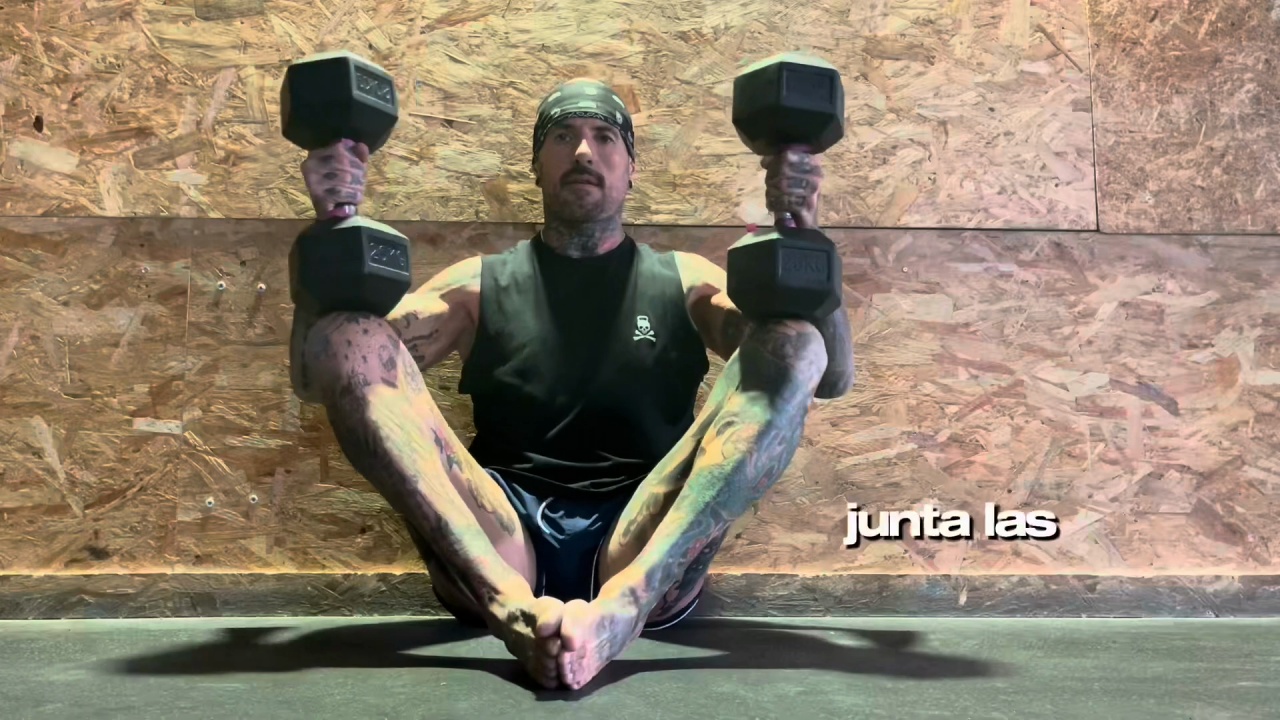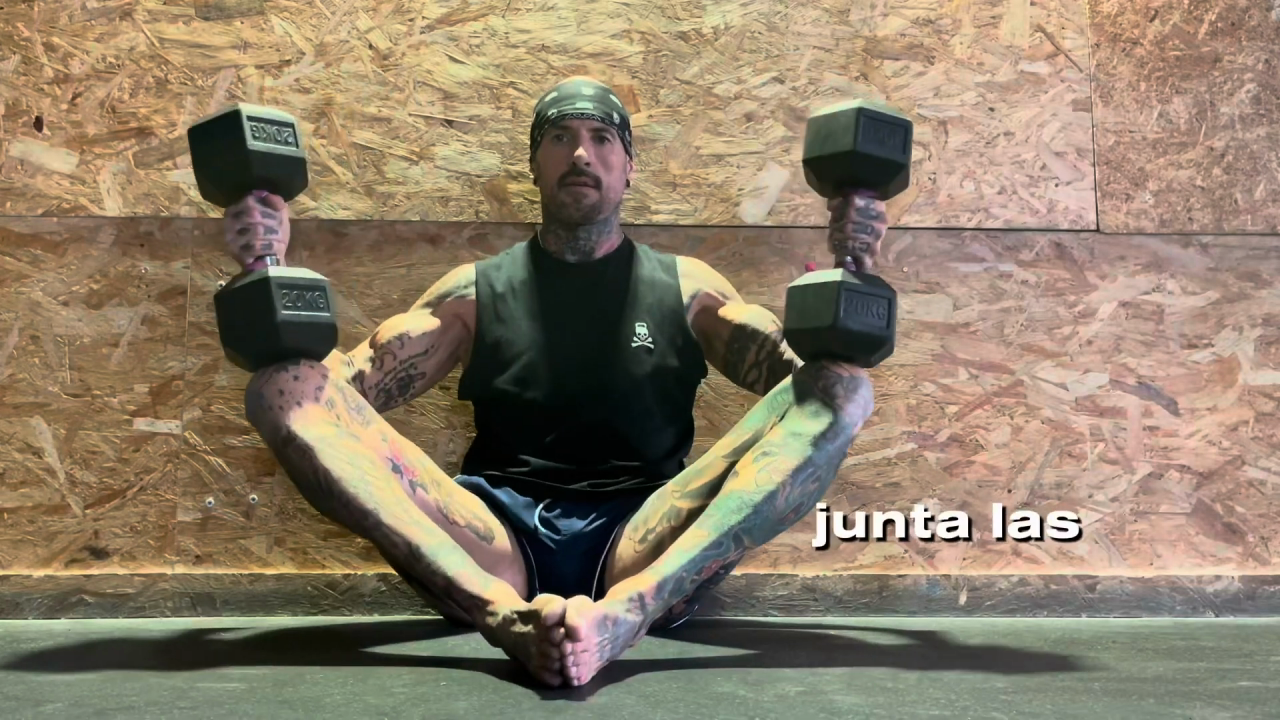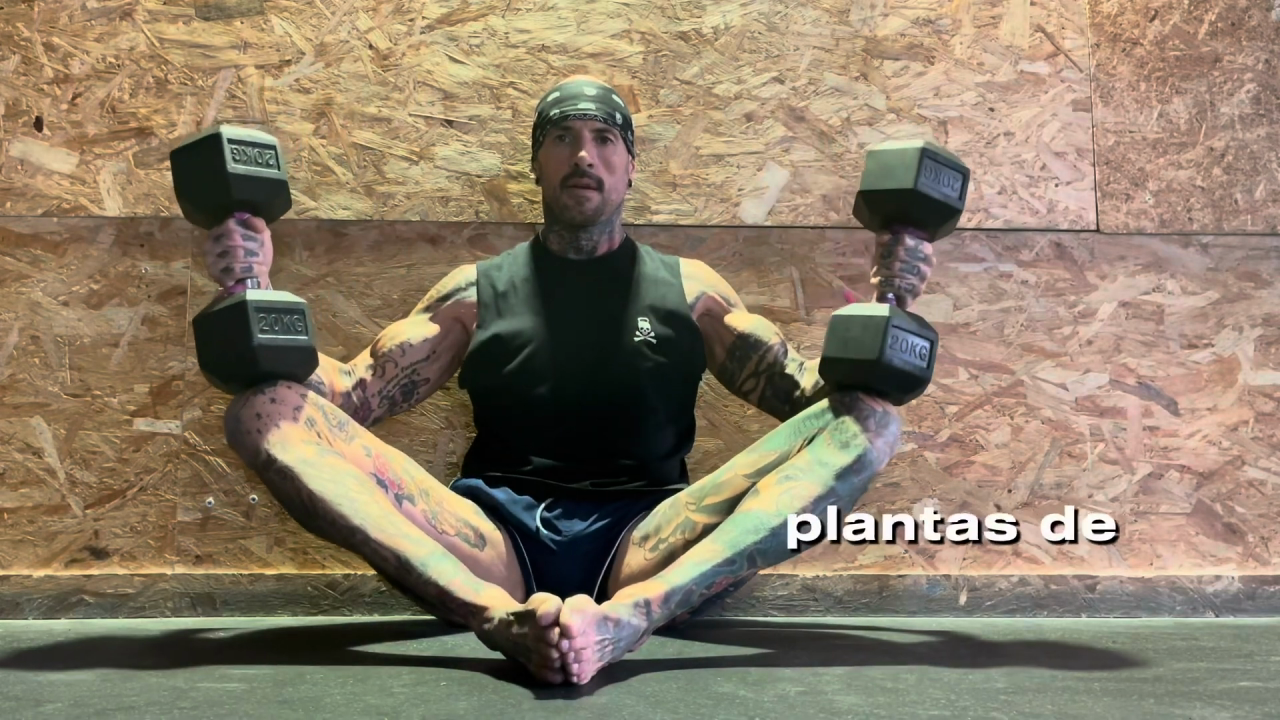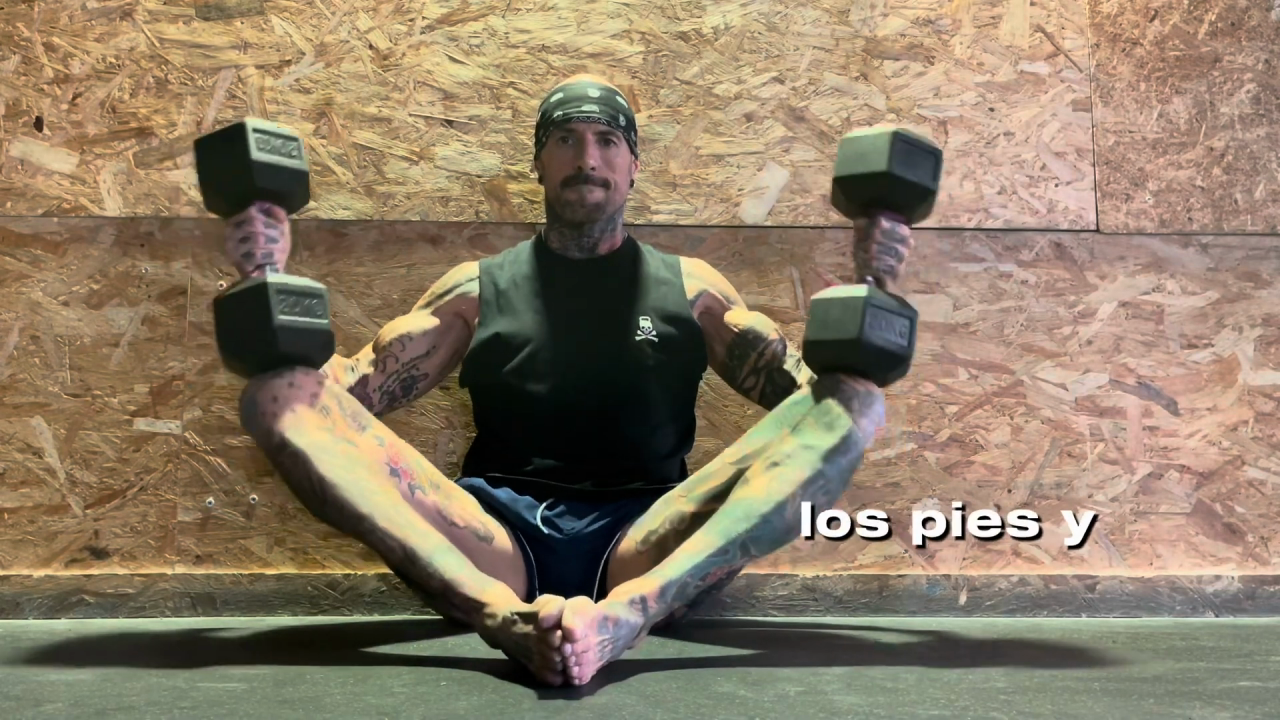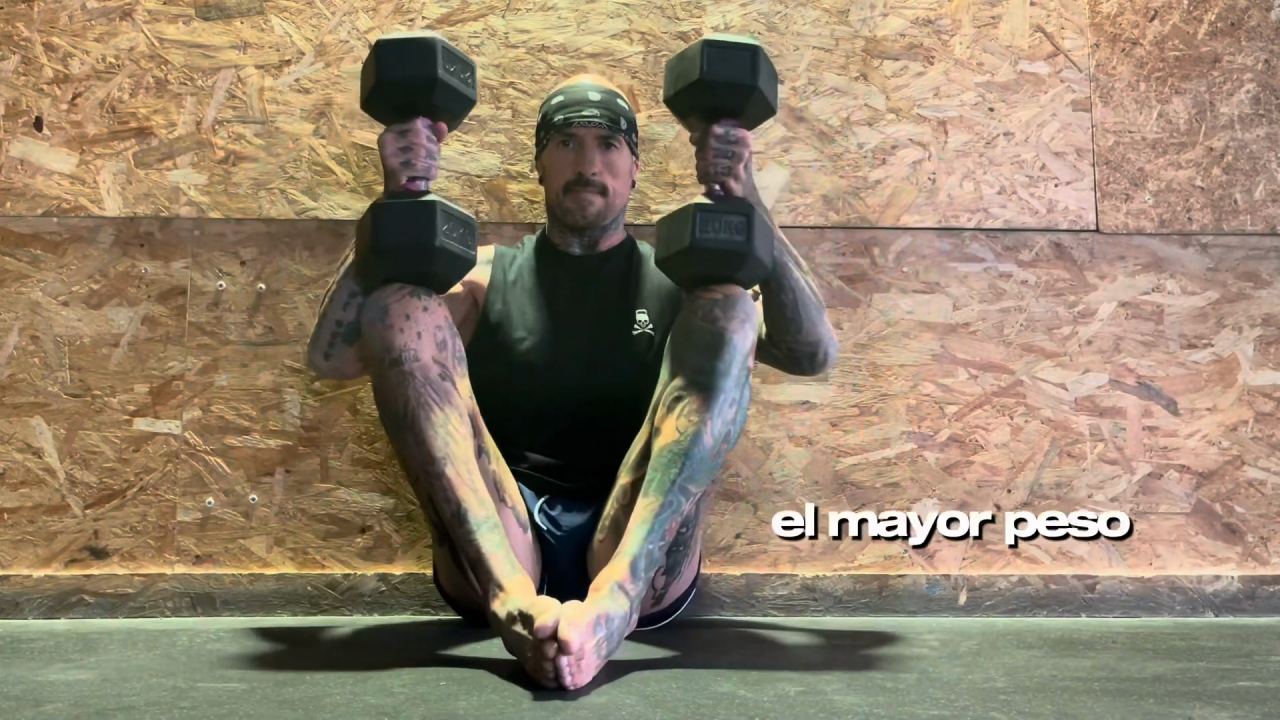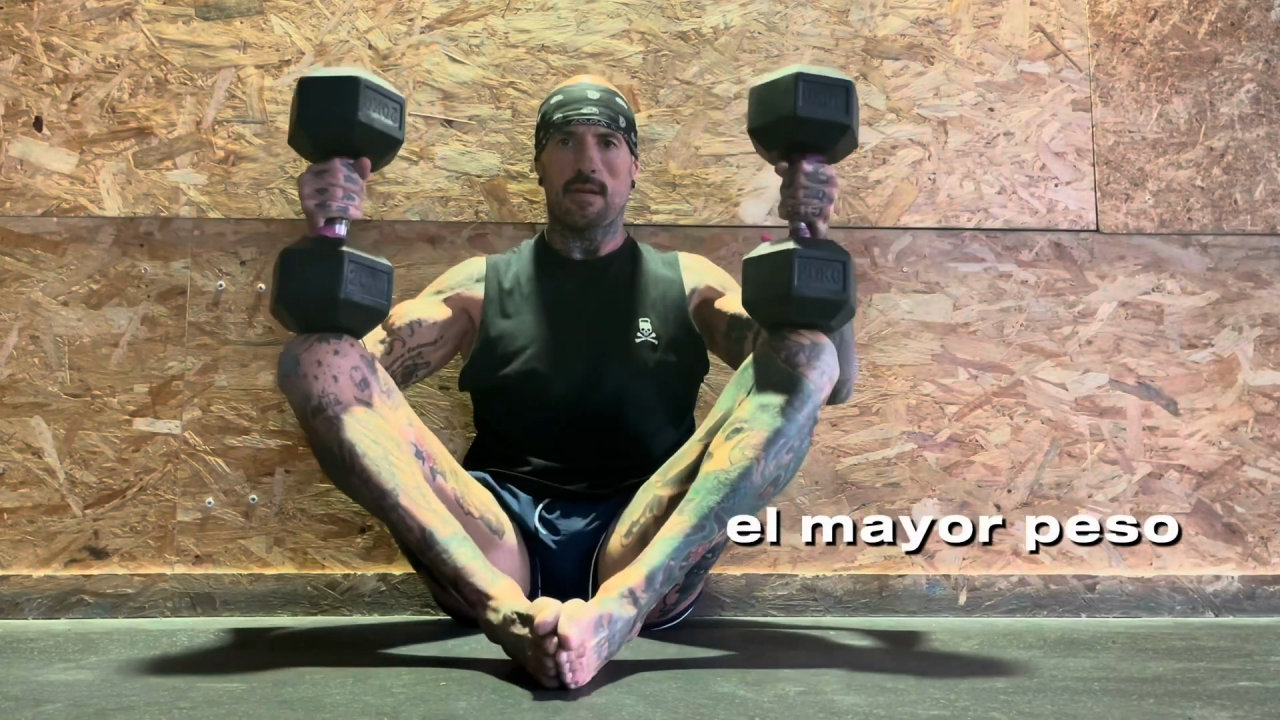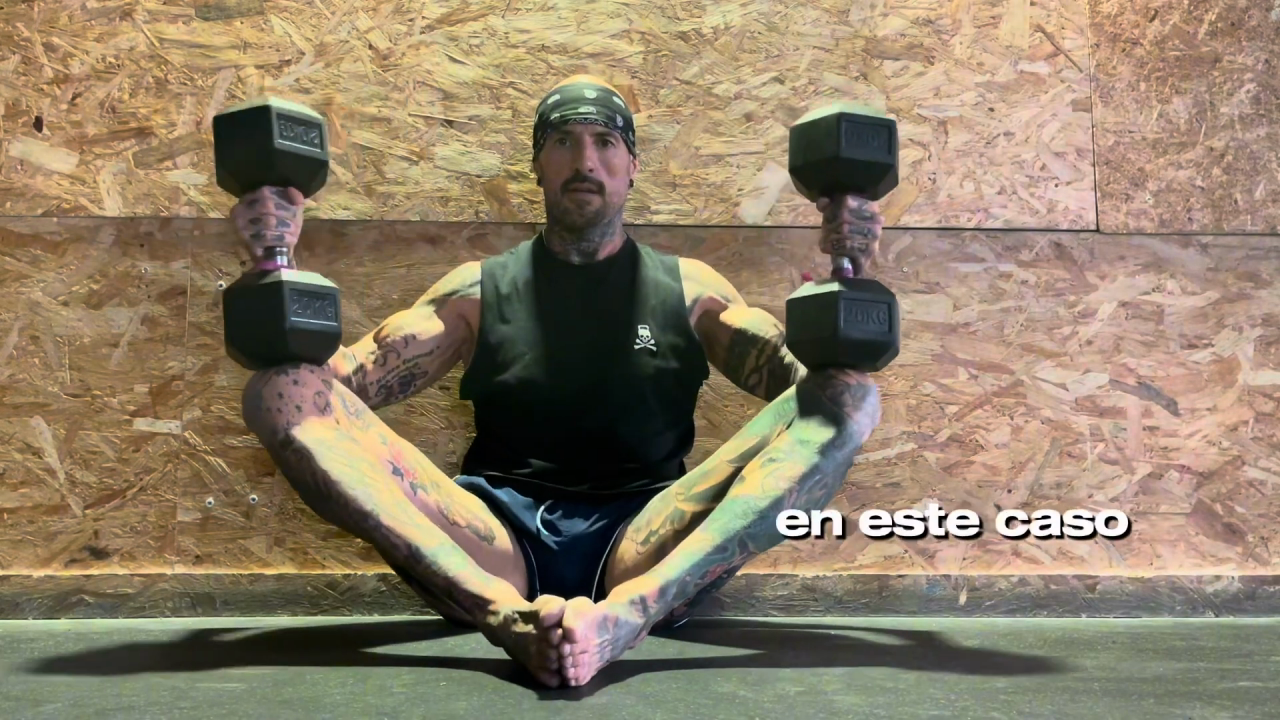
dt=0.7s
person 1, frame 1
left shoulder: (686, 280)
right shoulder: (477, 285)
left elbow: (830, 376)
right elbow: (317, 376)
left wrist: (799, 231)
right wrist: (338, 220)
left hip: (648, 559)
right hip: (496, 550)
left knee: (793, 345)
right knee: (346, 337)
left ankle: (617, 612)
right ankle: (516, 611)
person 1, frame 2
left shoulder: (685, 286)
right shoulder: (476, 290)
left elbow: (817, 384)
right elbow: (344, 392)
left hip: (647, 555)
right hip: (492, 550)
left knee: (841, 393)
right knee: (284, 391)
left ankle: (620, 614)
right ankle: (506, 613)
person 1, frame 3
left shoulder: (688, 287)
right shoulder: (476, 290)
left elbow: (808, 395)
right elbow: (349, 401)
left wrist: (882, 303)
right wrist: (254, 295)
left hip: (647, 551)
right hip: (496, 546)
left knee: (865, 422)
right knee: (264, 412)
left ankle: (622, 620)
right ankle: (505, 618)
person 1, frame 4
left shoulder: (688, 286)
right shoulder: (478, 288)
left elbow: (821, 400)
right elbow: (345, 401)
left hip: (648, 553)
right hip: (494, 549)
left knee: (850, 410)
right knee: (276, 398)
left ankle: (621, 616)
right ankle: (507, 617)
person 1, frame 5
left shoulder: (680, 280)
right shoulder: (482, 278)
left elbow: (812, 352)
right elbow: (331, 356)
left wrist: (744, 201)
right wrist: (398, 200)
left hip: (640, 561)
right hip: (497, 555)
left knee: (725, 311)
right knee: (402, 311)
left ankle: (608, 610)
right ankle: (515, 608)
person 1, frame 6
left shoulder: (687, 282)
right shoulder: (480, 285)
left elbow: (835, 379)
right elbow: (339, 378)
left wrist: (811, 239)
left hip: (646, 557)
right hip: (496, 550)
left knee: (810, 360)
right knee: (314, 363)
left ankle: (615, 612)
right ankle: (511, 614)
person 1, frame 7
left shoulder: (689, 289)
right shoulder: (477, 289)
left elbow: (825, 391)
right elbow: (339, 390)
left hip: (647, 553)
right hip: (495, 550)
left knee: (848, 399)
right knee: (281, 394)
left ankle: (624, 613)
right ankle: (507, 614)
